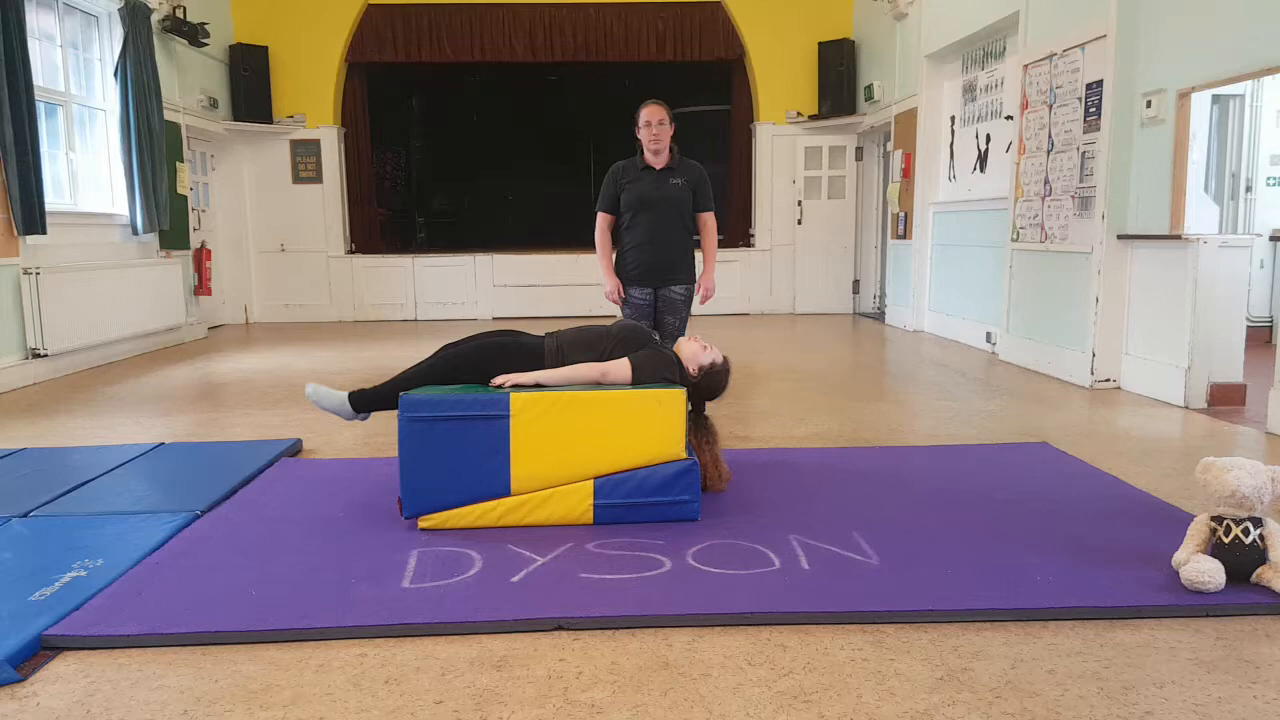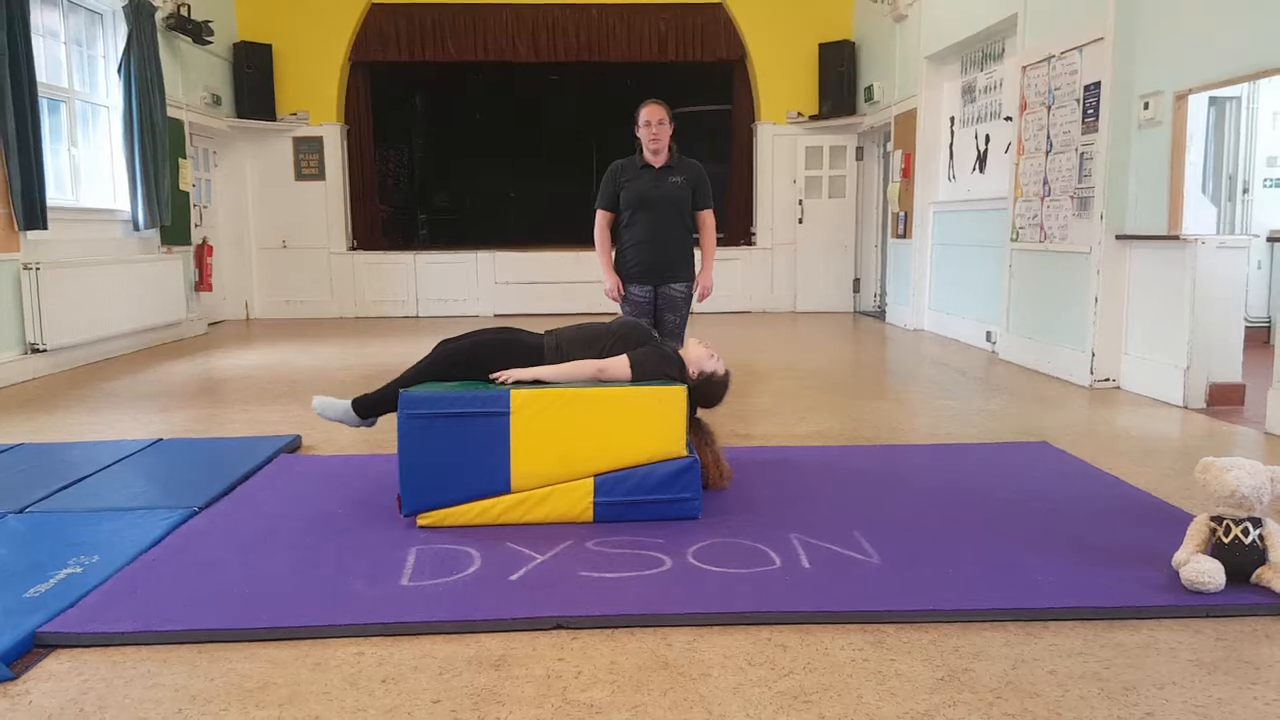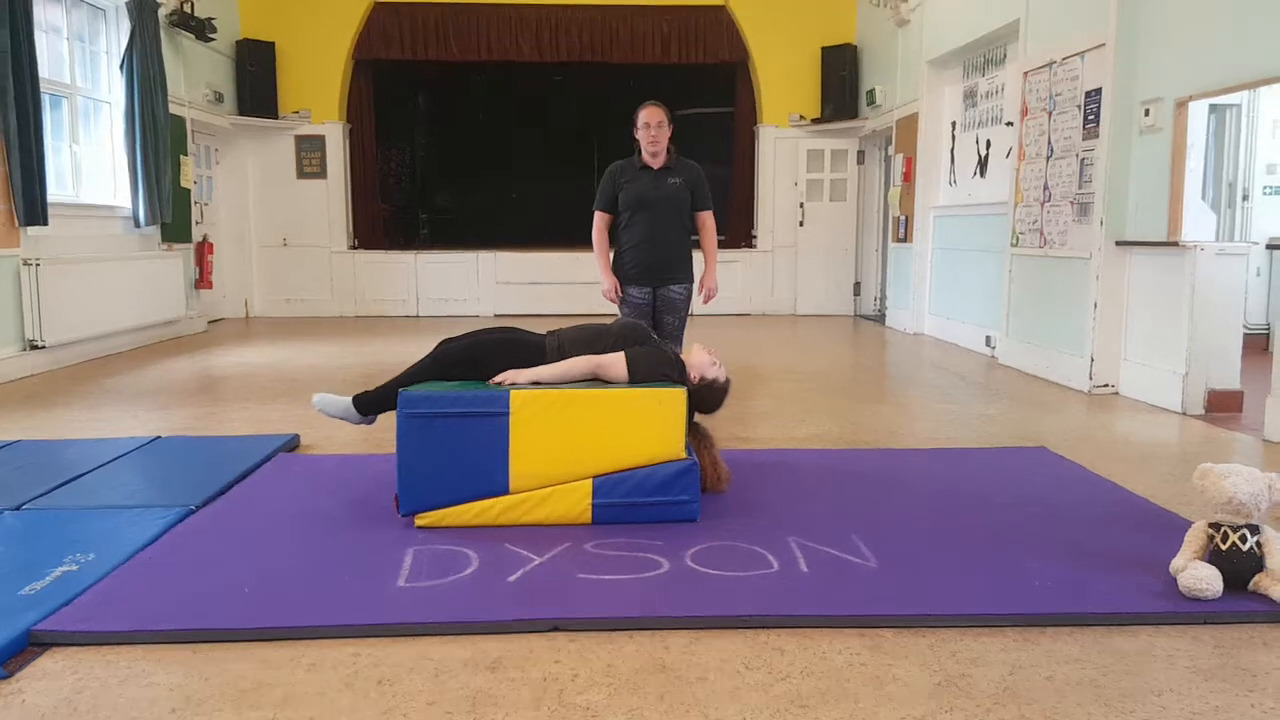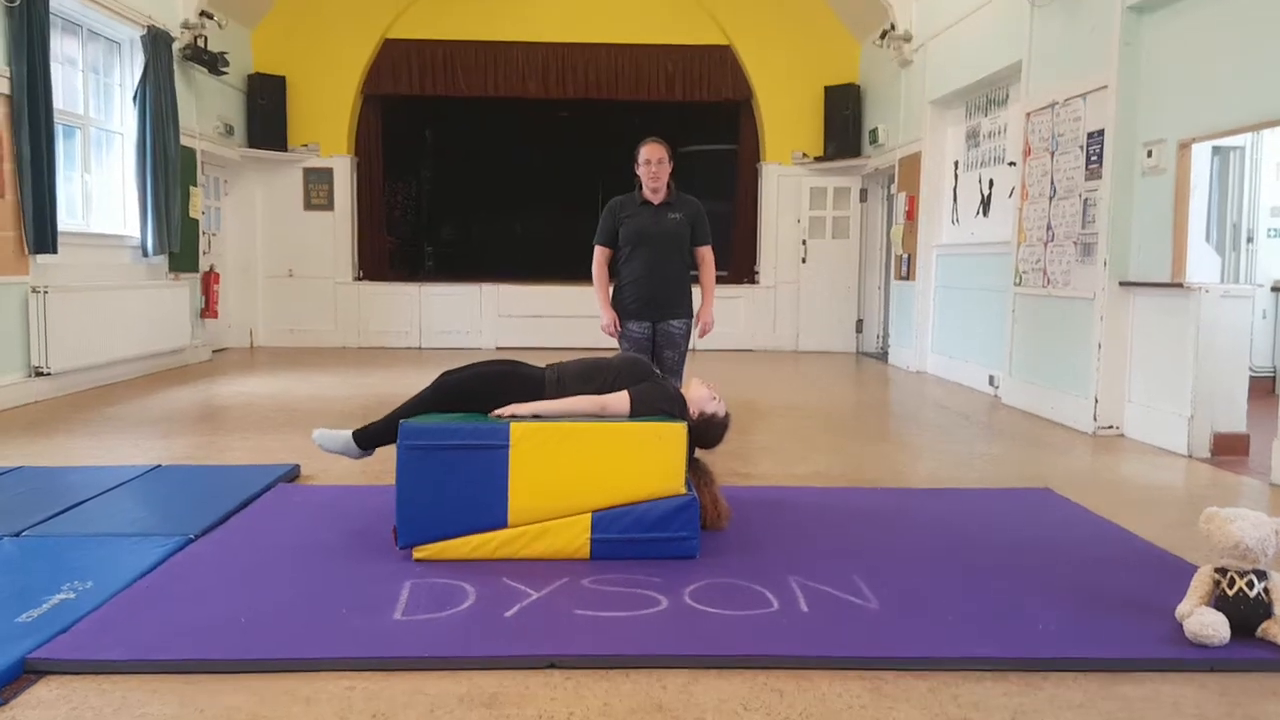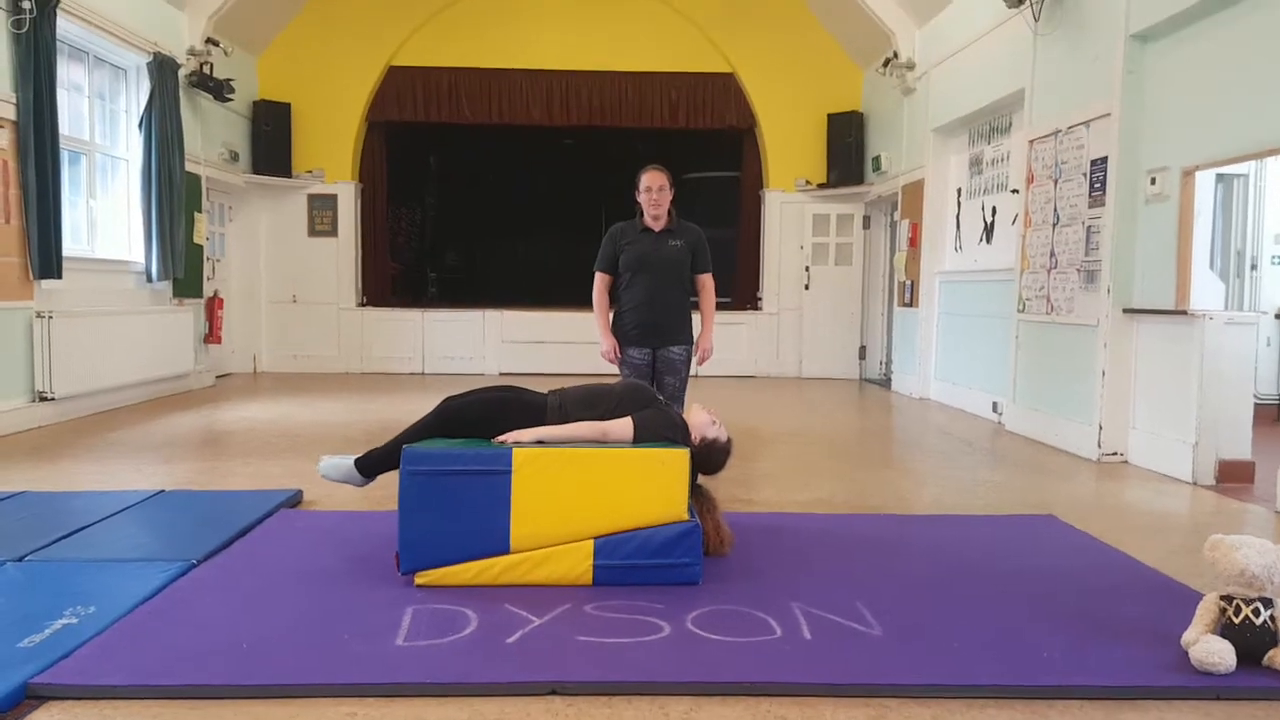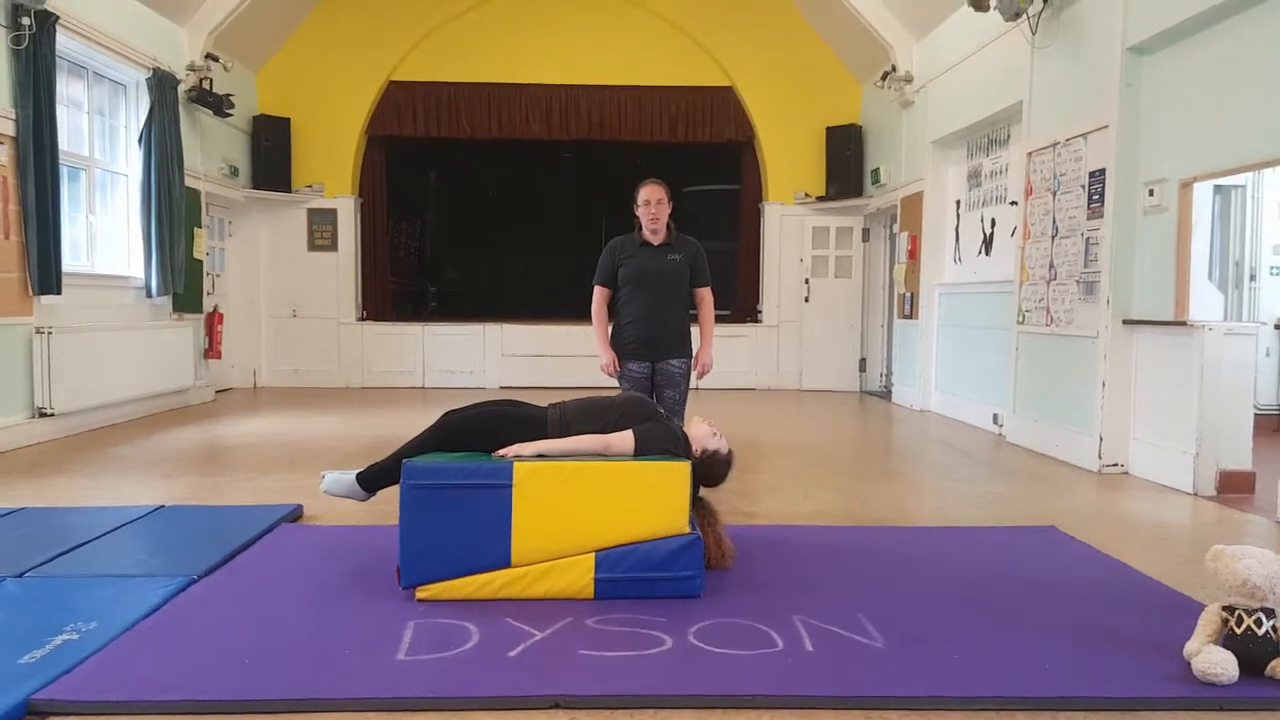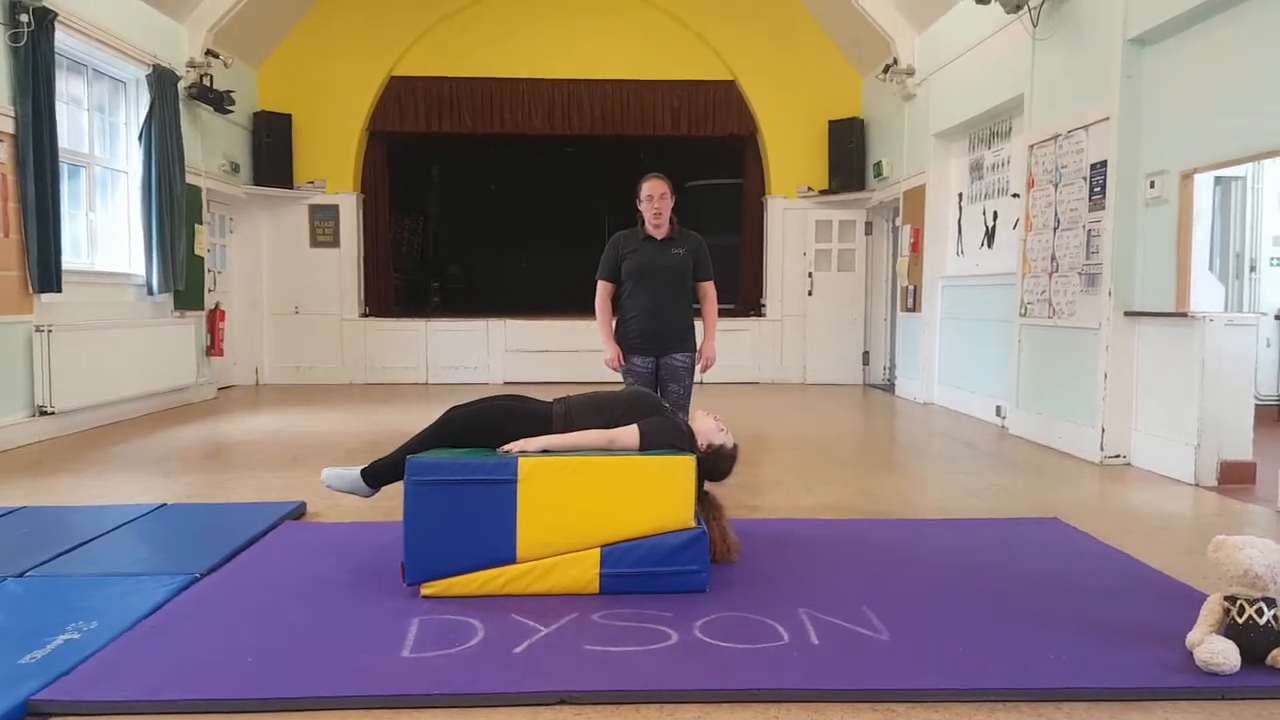
dt=0.3s
person 1, frame 1
left shoulder: (664, 366)
right shoulder: (659, 352)
left elbow: (601, 374)
left wrist: (531, 377)
left hip: (542, 362)
right hip: (544, 346)
left knee: (449, 366)
right knee: (450, 354)
left ankle: (357, 404)
right ankle: (361, 401)
person 1, frame 2
left shoulder: (665, 364)
right shoulder: (663, 352)
left elbow: (599, 370)
left wrist: (532, 372)
left hip: (542, 361)
right hip: (544, 347)
left knee: (449, 361)
right knee: (449, 349)
left ankle: (363, 409)
right ankle: (369, 407)
person 1, frame 3
left shoulder: (664, 366)
right shoulder: (663, 355)
left elbow: (596, 367)
left wrist: (530, 375)
left hip: (542, 361)
right hip: (545, 347)
left knee: (448, 360)
right knee: (450, 349)
left ankle: (364, 406)
right ankle: (367, 404)
person 1, frame 4
left shoulder: (666, 401)
right shoulder: (664, 389)
left elbow: (600, 405)
left wrist: (531, 408)
left hip: (544, 393)
right hip: (546, 380)
left knee: (448, 391)
right knee: (450, 380)
left ankle: (362, 440)
right ankle: (368, 436)
person 1, frame 5
left shoulder: (667, 427)
right shoulder: (666, 414)
left elbow: (602, 431)
left wrist: (533, 433)
left hip: (544, 420)
right hip: (547, 404)
left knee: (450, 417)
right knee: (452, 407)
left ankle: (364, 468)
right ankle: (368, 462)
person 1, frame 6
left shoulder: (669, 440)
right shoulder: (667, 427)
left elbow: (603, 444)
left wrist: (534, 448)
left hip: (546, 433)
right hip: (547, 418)
left knee: (451, 431)
right knee: (453, 421)
left ankle: (365, 483)
right ankle: (368, 478)
person 1, frame 7
left shoulder: (675, 434)
right shoulder: (671, 422)
left elbow: (609, 439)
left wrist: (540, 443)
left hip: (550, 427)
right hip: (552, 413)
left knee: (454, 426)
right knee: (456, 418)
left ankle: (369, 478)
right ankle: (375, 472)
person 2, frame 1
left shoulder: (693, 173)
right shoulder: (619, 173)
left elbow: (707, 225)
right elbow: (603, 227)
left wrist: (708, 272)
right wrist: (608, 274)
left hip: (678, 280)
right hip: (633, 280)
left knee: (672, 349)
person 2, frame 2
left shoulder: (692, 171)
right shoulder: (619, 171)
left elbow: (706, 222)
right elbow: (602, 224)
left wrist: (706, 270)
right wrist: (608, 272)
left hip: (678, 277)
right hip: (633, 278)
left knee: (672, 347)
person 2, frame 3
left shoulder: (690, 172)
right shoulder: (617, 173)
left elbow: (705, 223)
right elbow: (600, 226)
left wrist: (710, 270)
right wrist: (605, 273)
left hip: (676, 279)
right hip: (632, 279)
left knee: (671, 349)
person 2, frame 4
left shoulder: (690, 208)
right shoulder: (618, 208)
left elbow: (704, 258)
right elbow: (600, 260)
left wrist: (707, 305)
right wrist: (605, 307)
left hip: (676, 314)
right hip: (631, 313)
left knee: (671, 383)
person 2, frame 5
left shoulder: (691, 235)
right shoulder: (618, 234)
left elbow: (705, 286)
right elbow: (601, 286)
left wrist: (706, 332)
right wrist: (605, 333)
left hip: (676, 340)
right hip: (631, 340)
left knee: (672, 409)
person 2, frame 6
left shoulder: (690, 249)
right shoulder: (617, 248)
left elbow: (704, 299)
right elbow: (600, 300)
left wrist: (706, 346)
right wrist: (604, 348)
left hip: (675, 354)
right hip: (630, 353)
person 2, frame 7
left shoulder: (693, 243)
right shoulder: (620, 243)
left elbow: (707, 294)
right elbow: (603, 295)
left wrist: (709, 340)
right wrist: (608, 342)
left hip: (679, 348)
right hip: (634, 348)
left knee: (677, 417)
